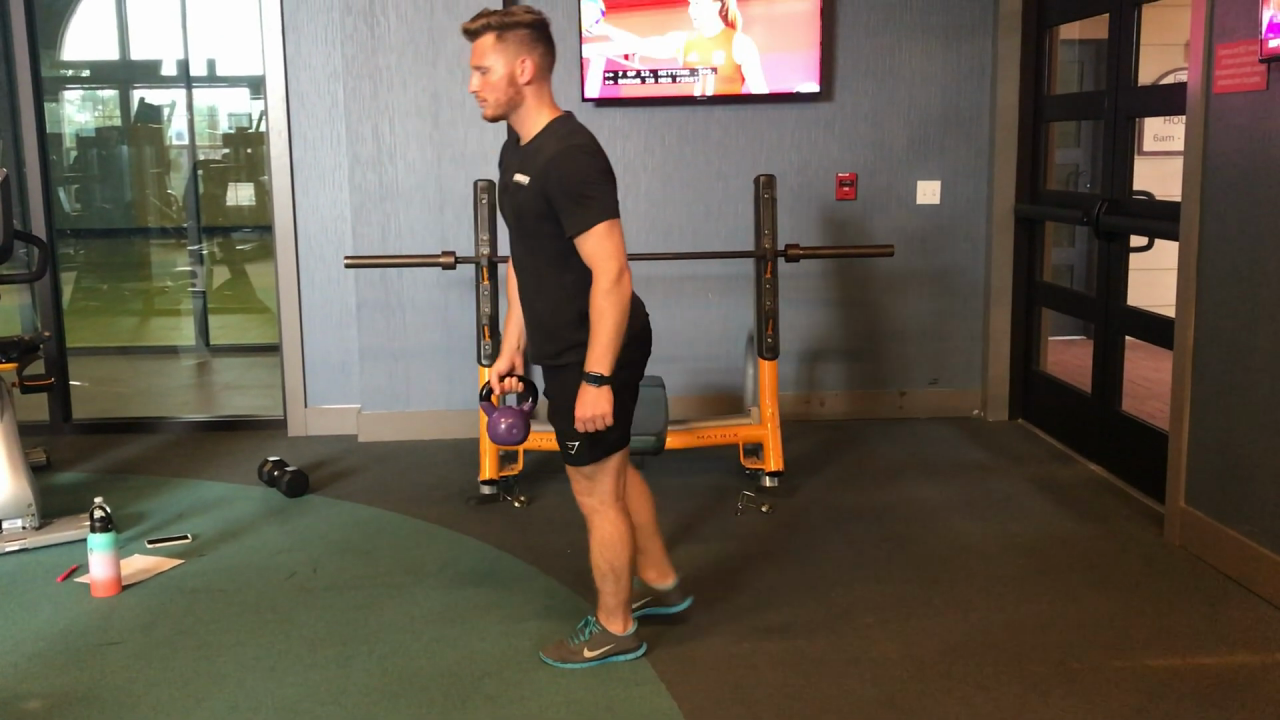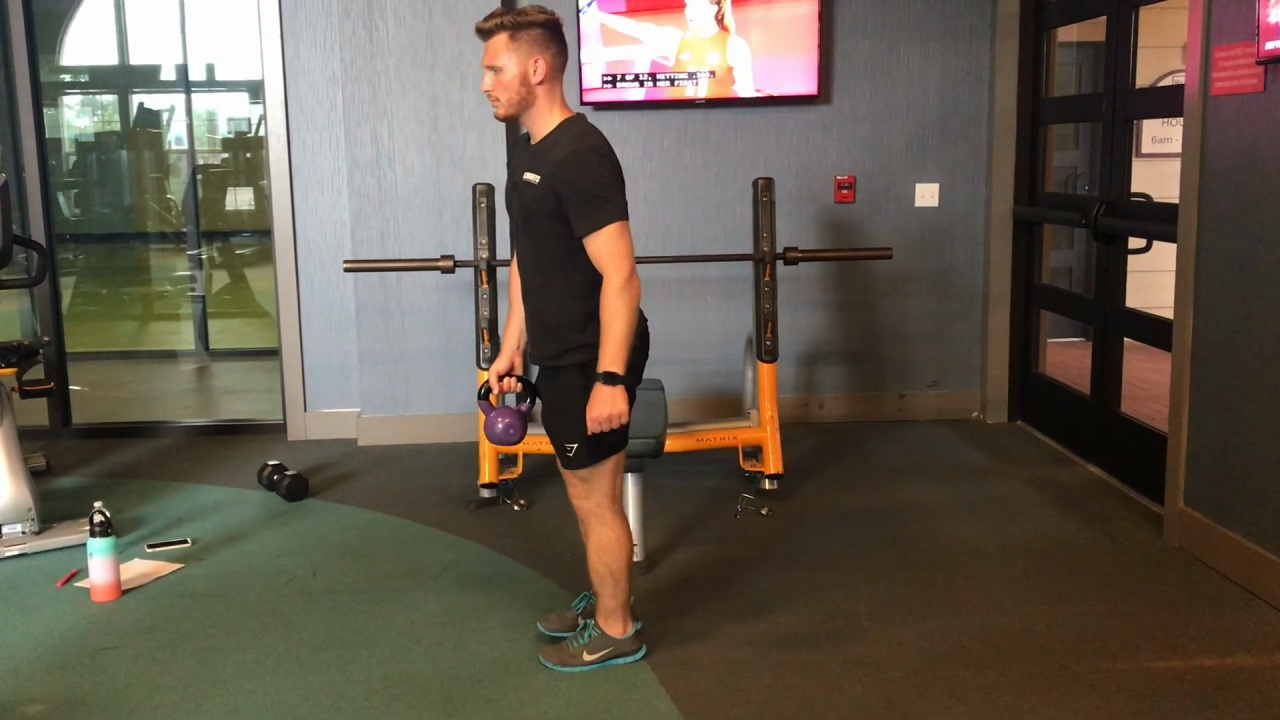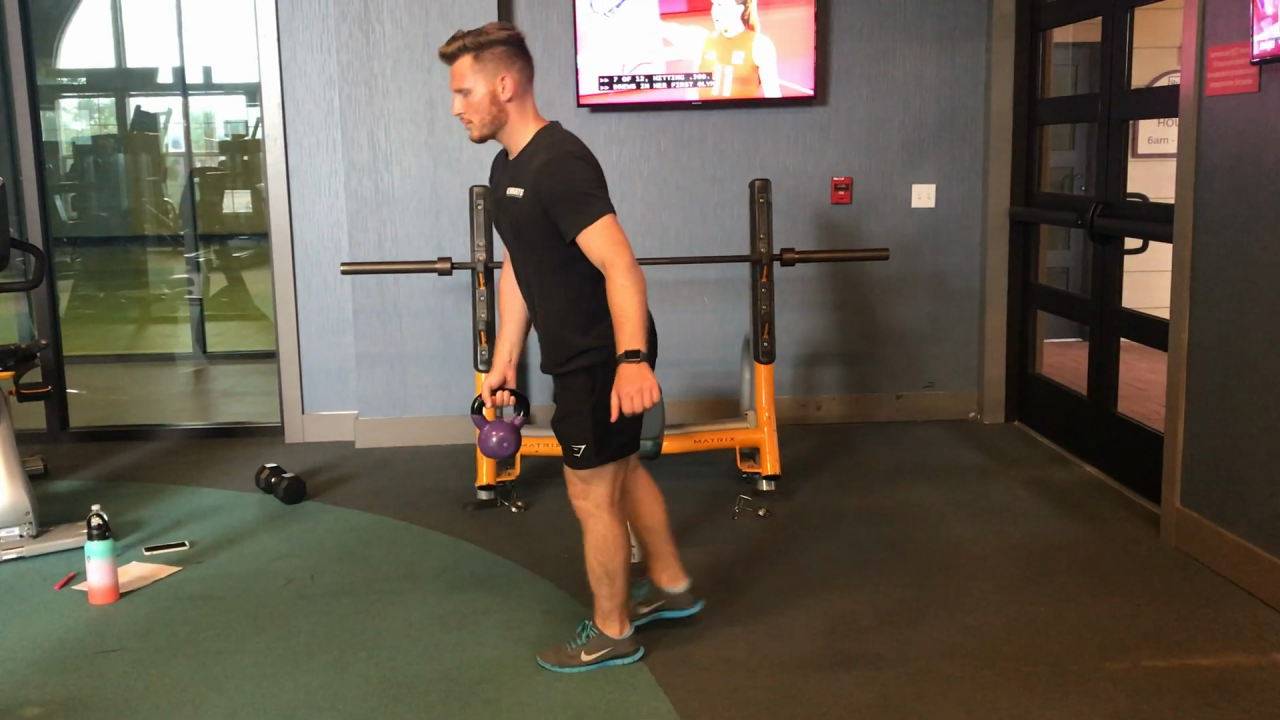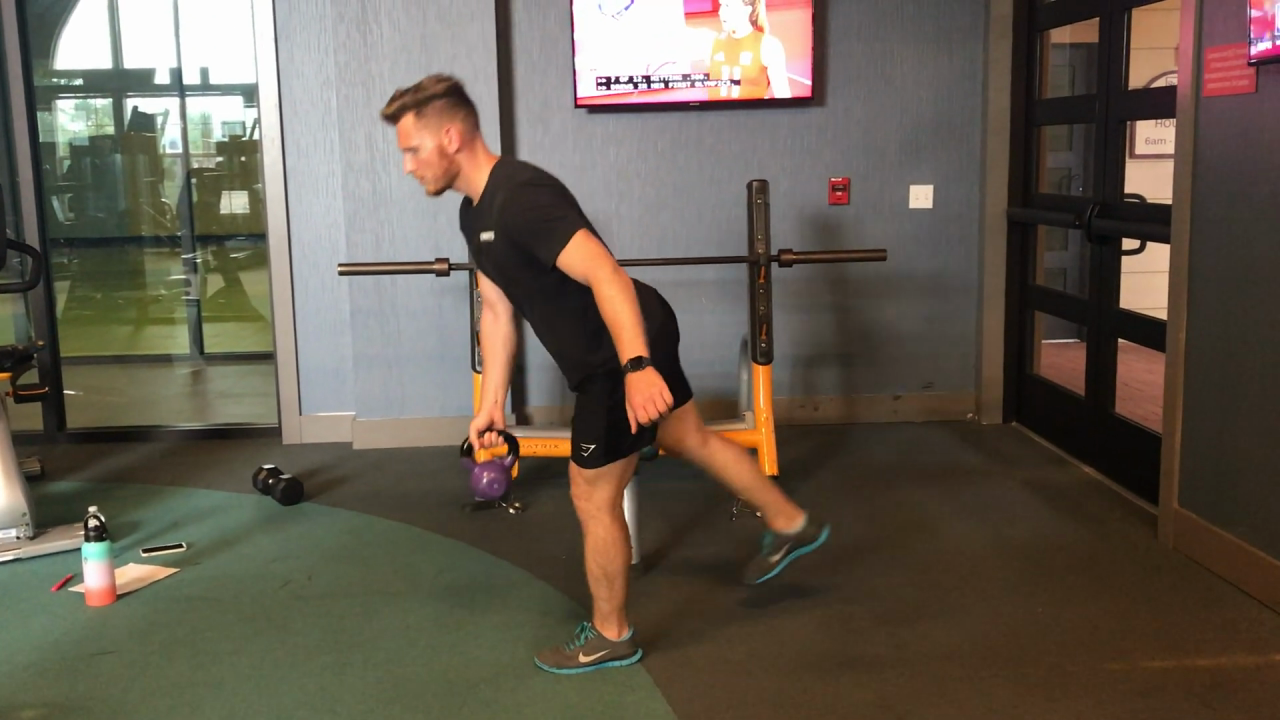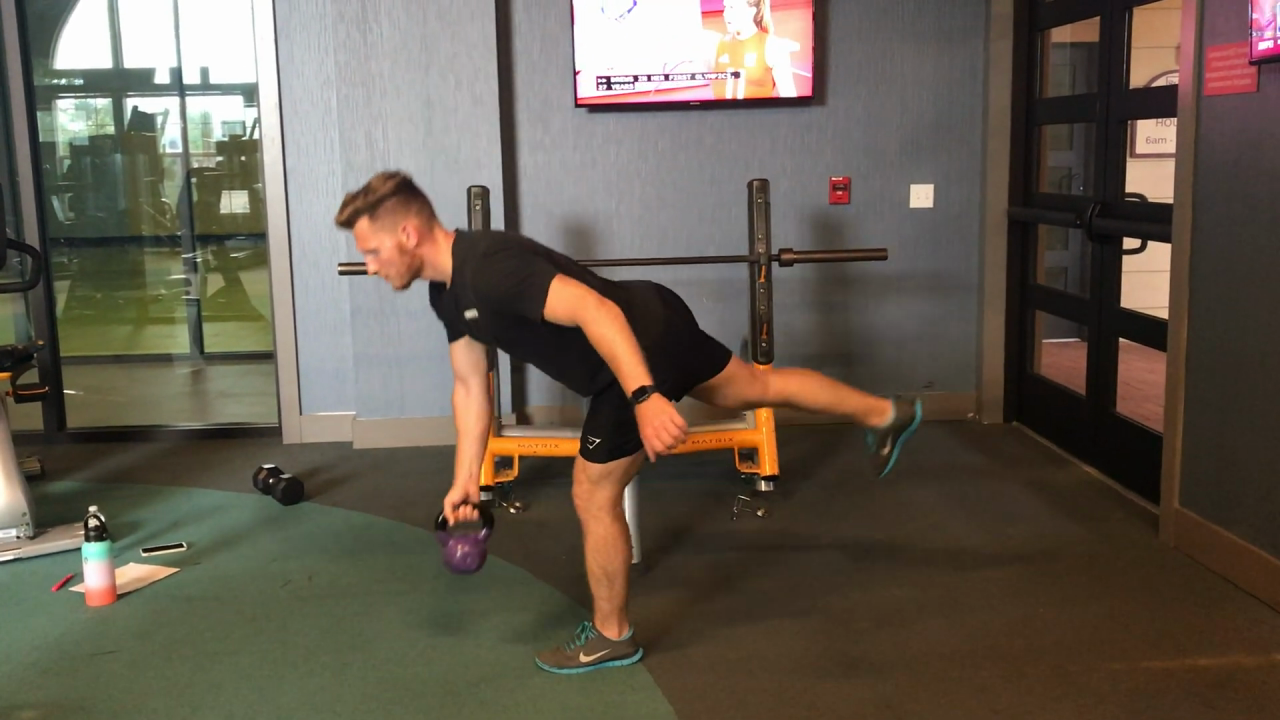
dt=0.4s
person 1, frame 1
left shoulder: (570, 155)
right shoulder: (519, 151)
left elbow: (612, 274)
left wrist: (597, 379)
right wrist: (512, 347)
left hip: (591, 354)
right hip: (566, 347)
left knee: (597, 493)
right knee: (616, 477)
left ankle: (615, 630)
right ankle: (659, 583)
person 1, frame 2
left shoulder: (581, 157)
right shoulder: (529, 152)
left elbow: (620, 276)
left wrist: (611, 378)
right wrist: (511, 348)
left hip: (590, 360)
right hip: (562, 354)
left knee: (592, 497)
right knee: (589, 488)
left ankle: (614, 633)
right ankle: (607, 601)
person 1, frame 3
left shoulder: (558, 165)
right shoulder: (507, 167)
left elbow: (621, 267)
right elbow: (516, 270)
left wrist: (632, 359)
right wrist: (503, 363)
left hip: (601, 358)
right hip: (584, 352)
left knee: (592, 496)
right knee: (621, 472)
left ankle: (611, 634)
right ankle: (670, 583)
person 1, frame 4
left shoulder: (520, 198)
right shoulder: (475, 211)
left elbow: (608, 279)
right elbow: (497, 310)
left wrist: (637, 369)
right wrist: (490, 404)
left hip: (624, 352)
right hip: (635, 343)
left knee: (593, 496)
right knee: (691, 439)
left ankle: (610, 636)
right ankle: (789, 525)
person 1, frame 5
left shoulder: (489, 270)
right shoulder: (448, 292)
left elbow: (596, 312)
right elbow: (470, 385)
left wrist: (644, 398)
right wrist: (464, 480)
left hip: (644, 341)
right hip: (657, 331)
left knee: (593, 492)
right knee: (757, 388)
left ankle: (610, 637)
right ankle: (883, 416)
